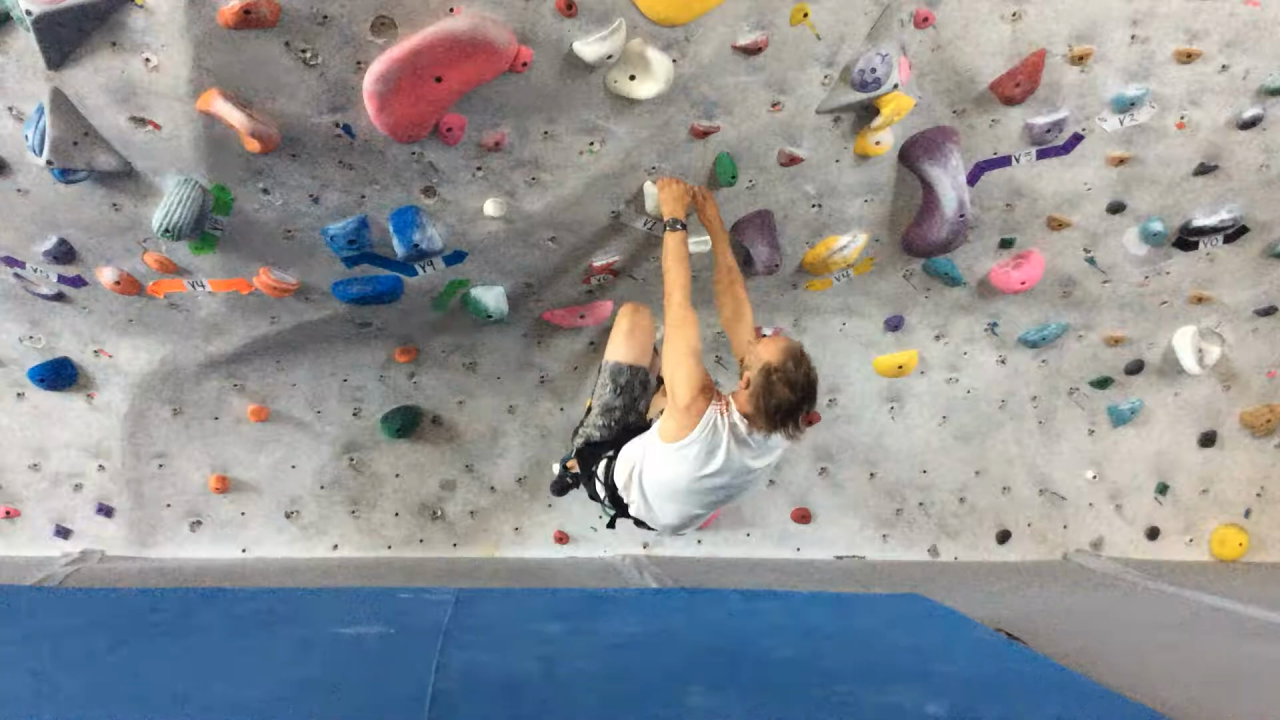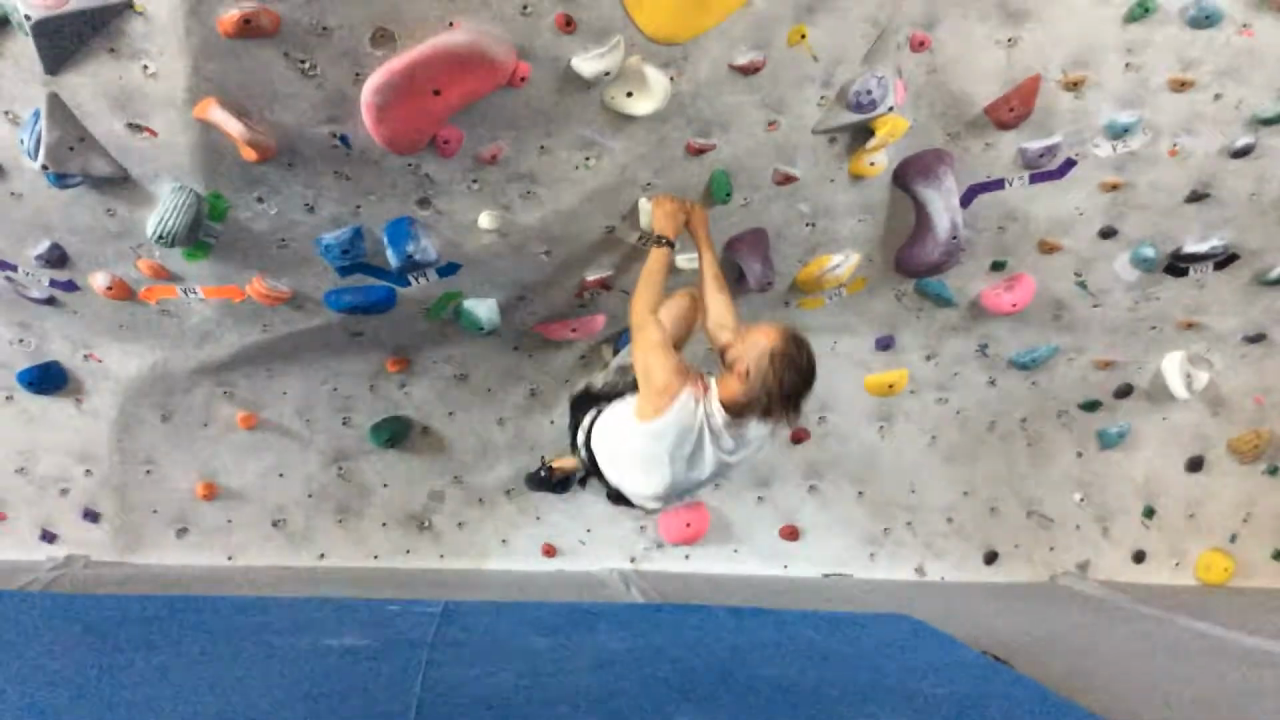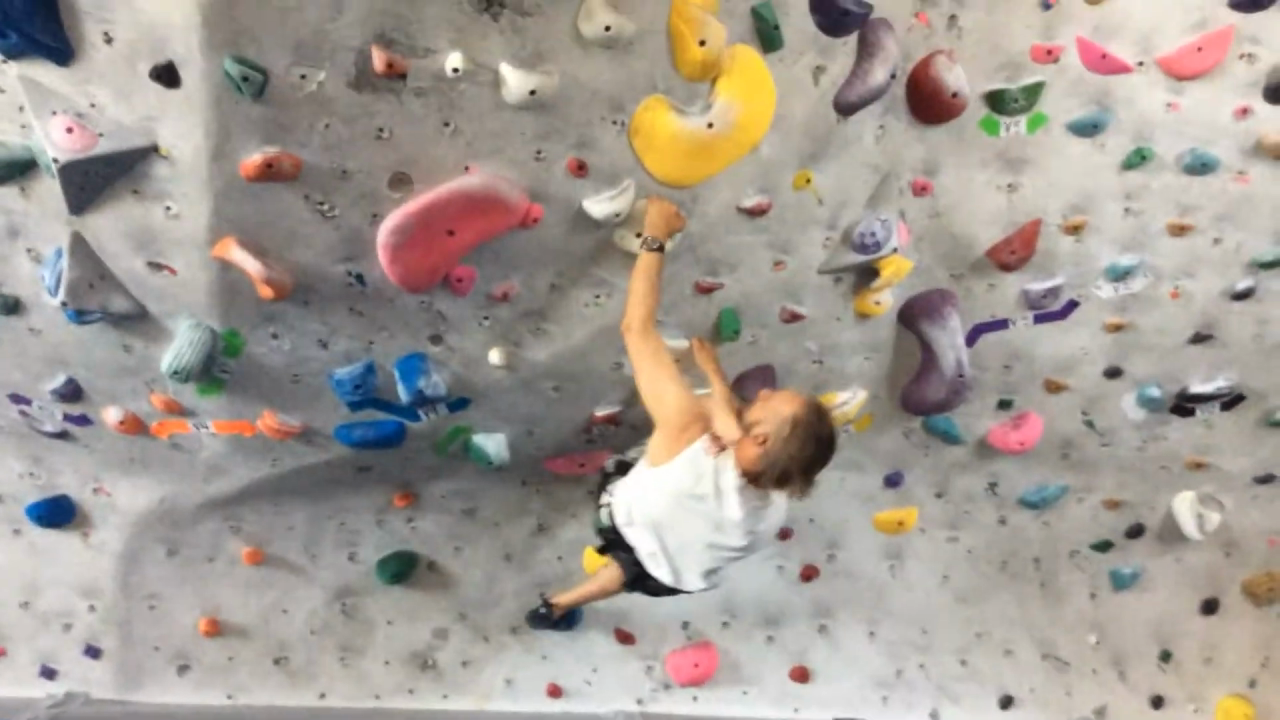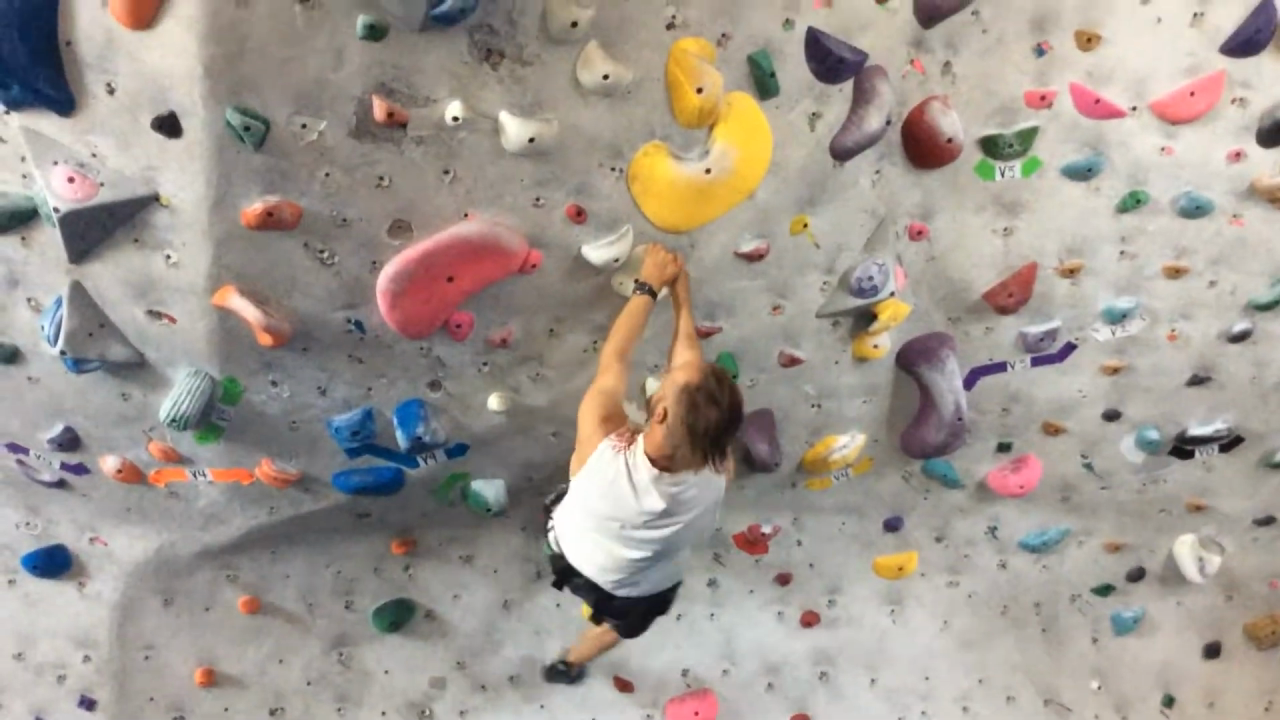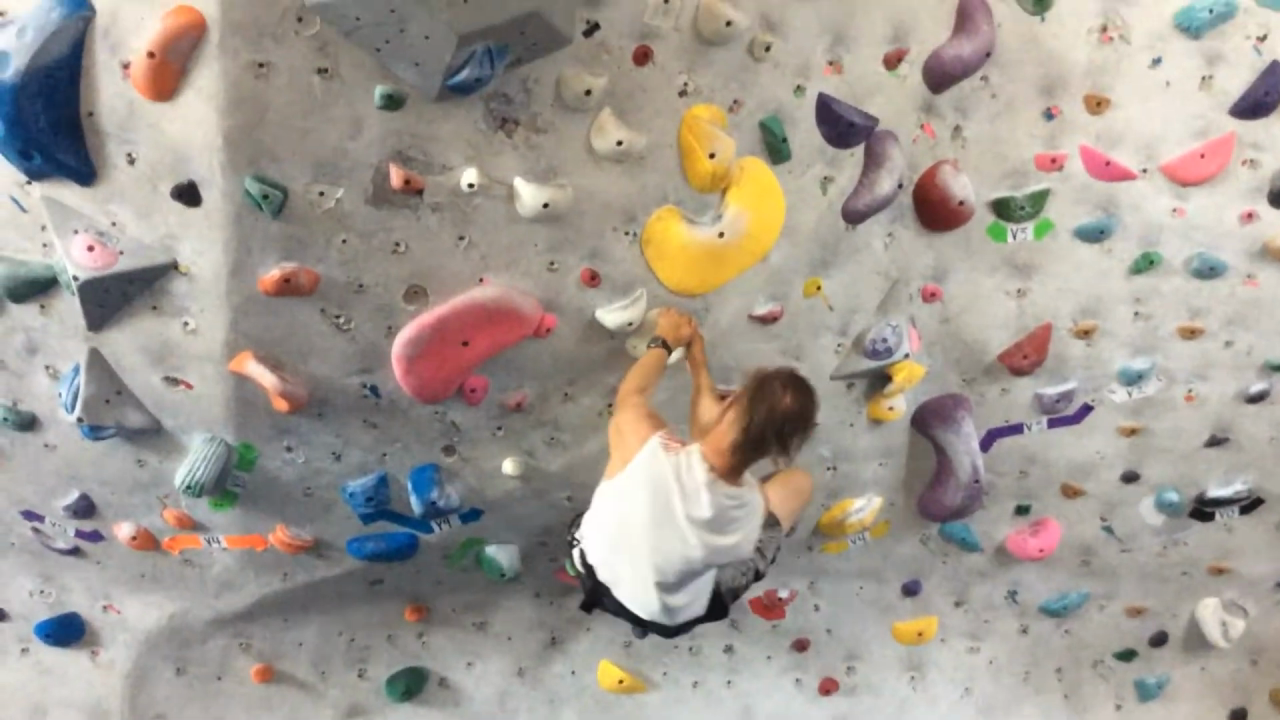
dt=1s
person 1, frame 1
left shoulder: (696, 408)
right shoulder: (780, 428)
left elbow: (678, 305)
right elbow: (736, 313)
left wrist: (675, 218)
right wrist: (715, 228)
left hip: (615, 480)
person 1, frame 2
left shoulder: (674, 392)
right shoulder: (760, 421)
left elbow: (642, 315)
right elbow: (722, 326)
left wrist: (663, 237)
right wrist: (701, 238)
left hip: (600, 435)
right ankle: (561, 468)
person 1, frame 3
left shoulder: (689, 435)
right shoulder: (772, 512)
left elbow: (637, 328)
right elbow: (734, 430)
left wrist: (653, 239)
right wrist: (713, 372)
left hip: (623, 515)
right hip: (671, 575)
right ankle: (560, 606)
person 1, frame 4
left shoulder: (601, 442)
right shoulder: (717, 474)
left elbow: (612, 359)
right elbow: (691, 366)
left wrist: (648, 286)
right wrist: (682, 301)
left hip: (569, 550)
right hip: (636, 594)
right knee: (624, 618)
right ankle: (570, 664)
person 1, frame 5
left shoulder: (641, 440)
right shoulder: (750, 512)
left elbow: (631, 393)
left wrist: (665, 342)
right wrist: (695, 352)
left hip: (596, 574)
right hip: (672, 617)
right knee: (799, 482)
